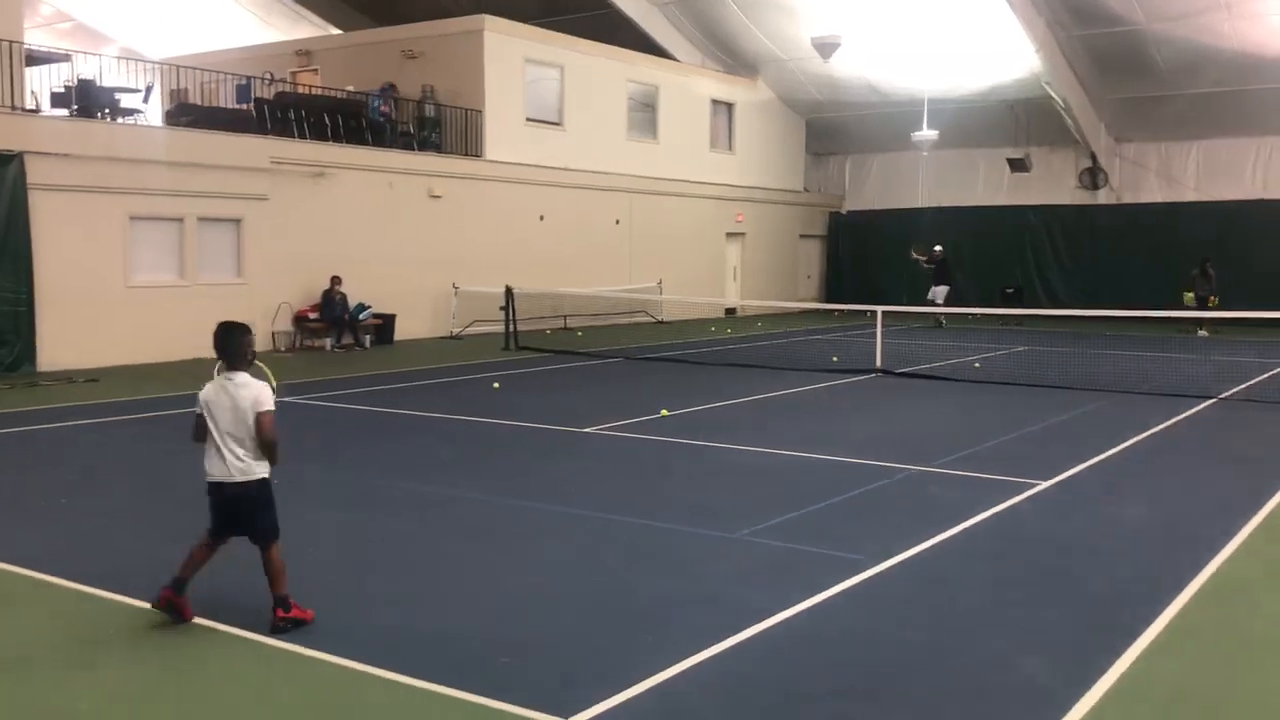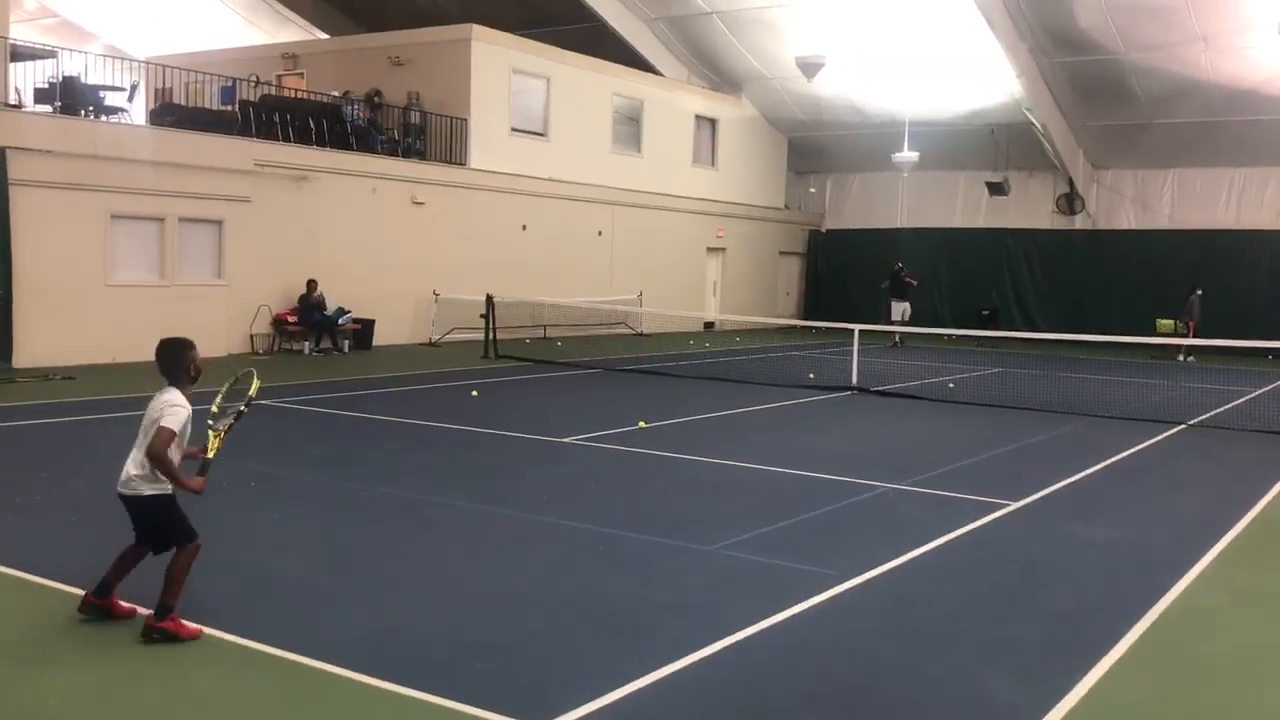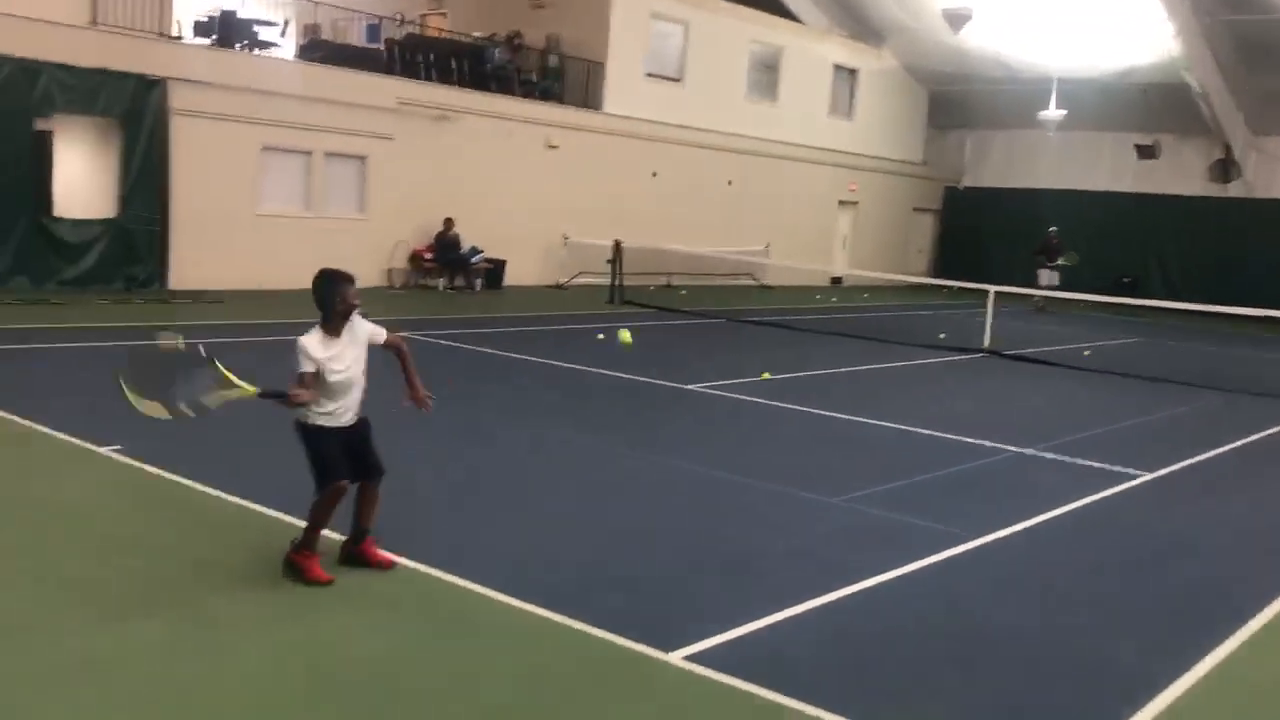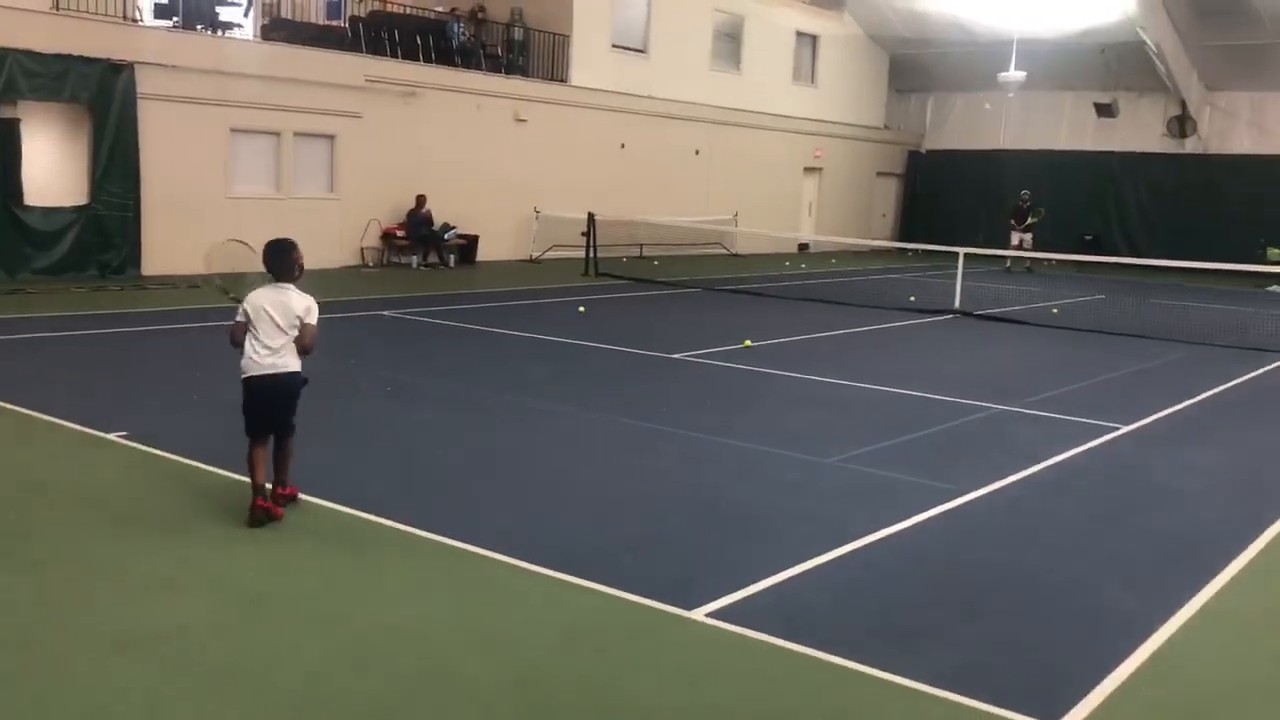
dt=1s
person 1, frame 1
left shoulder: (208, 391)
right shoulder: (258, 390)
left elbow: (197, 434)
right elbow: (268, 436)
right wrist: (271, 457)
left hip: (216, 479)
right hip: (250, 479)
left knee: (216, 534)
right knee: (269, 541)
left ankle: (173, 591)
right ankle: (284, 609)
person 1, frame 2
left shoulder: (164, 399)
right shoulder: (178, 406)
right elbow: (154, 451)
left wrist: (190, 452)
right wrist: (185, 482)
left hip: (134, 486)
right hip: (148, 491)
left knee: (147, 542)
right knee: (188, 544)
left ankle: (100, 597)
right ankle: (162, 619)
person 1, frame 3
left shoulder: (363, 328)
right shoulder: (308, 345)
left elbow: (399, 345)
right elbow: (306, 390)
left wrist: (414, 385)
right wrist: (299, 396)
left hip: (352, 420)
right hip: (320, 427)
left knee: (371, 477)
right knee: (336, 485)
left ankle: (359, 543)
right ankle: (301, 553)
person 1, frame 4
left shoulder: (253, 298)
right shoulder: (306, 302)
left elbow: (236, 339)
right elbow: (307, 345)
left hip: (254, 376)
right hip: (287, 375)
left knee: (259, 440)
right knee: (284, 434)
left ankle: (261, 499)
right ankle: (281, 488)
